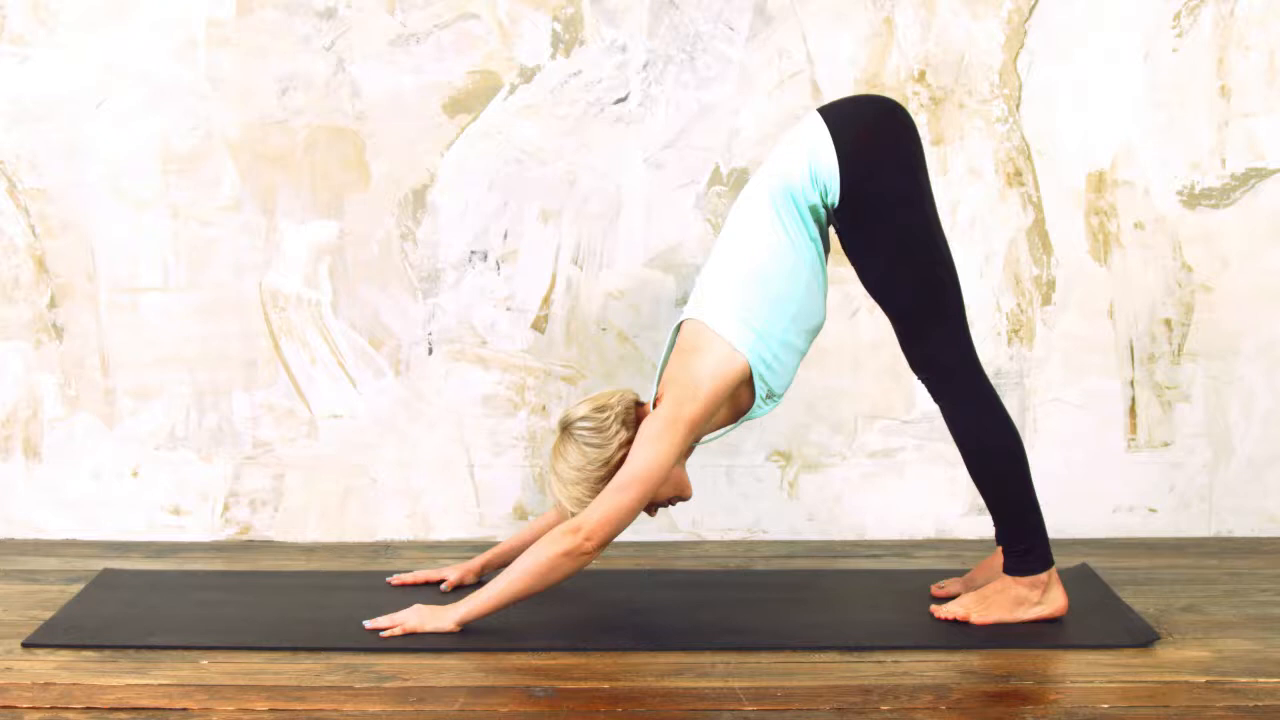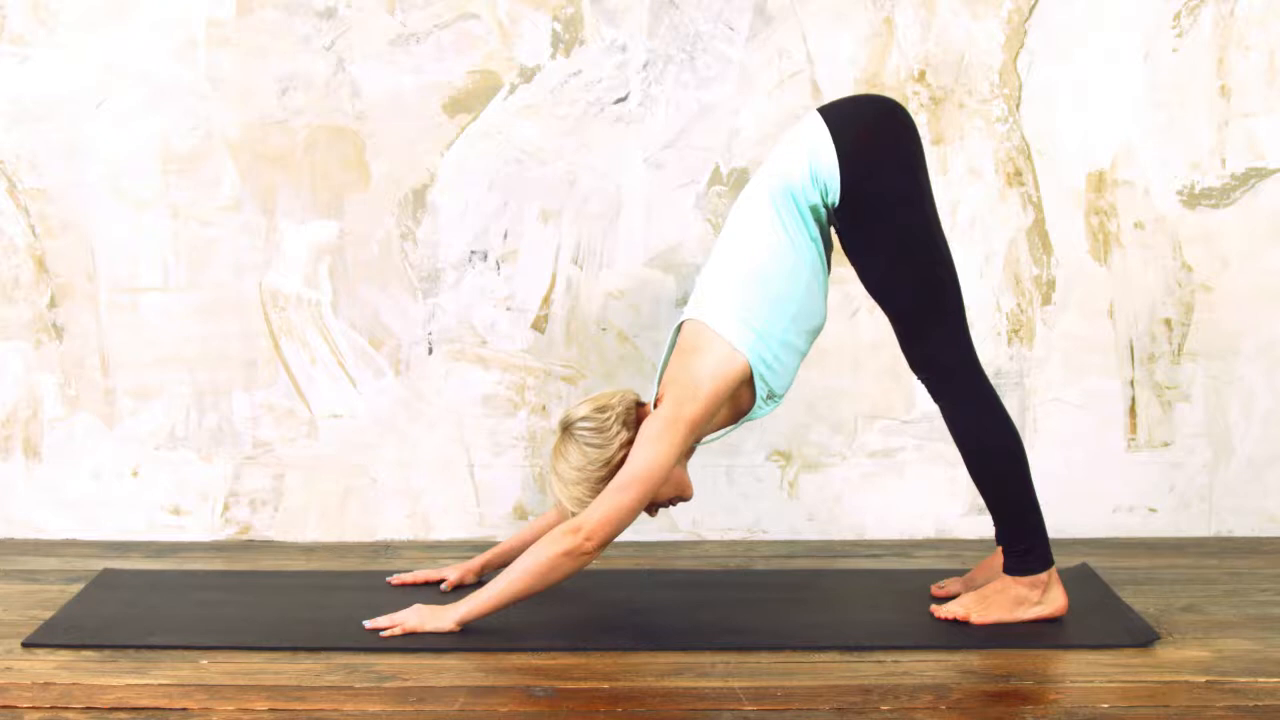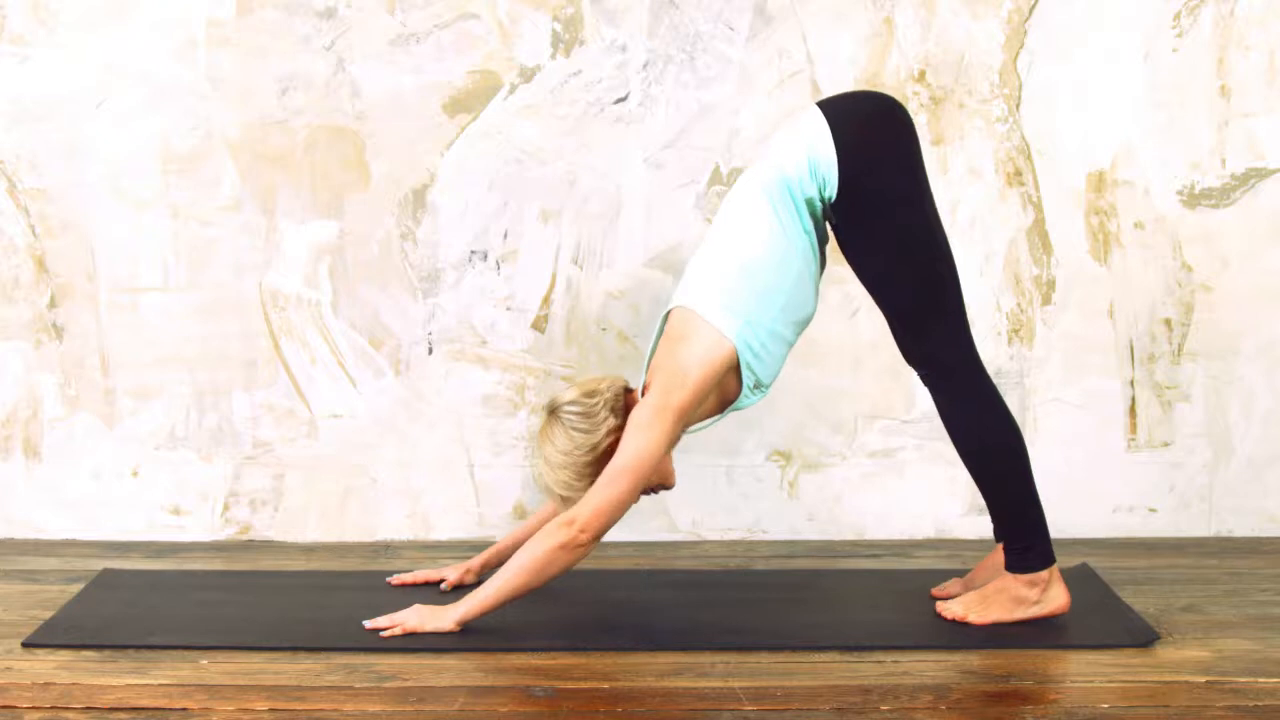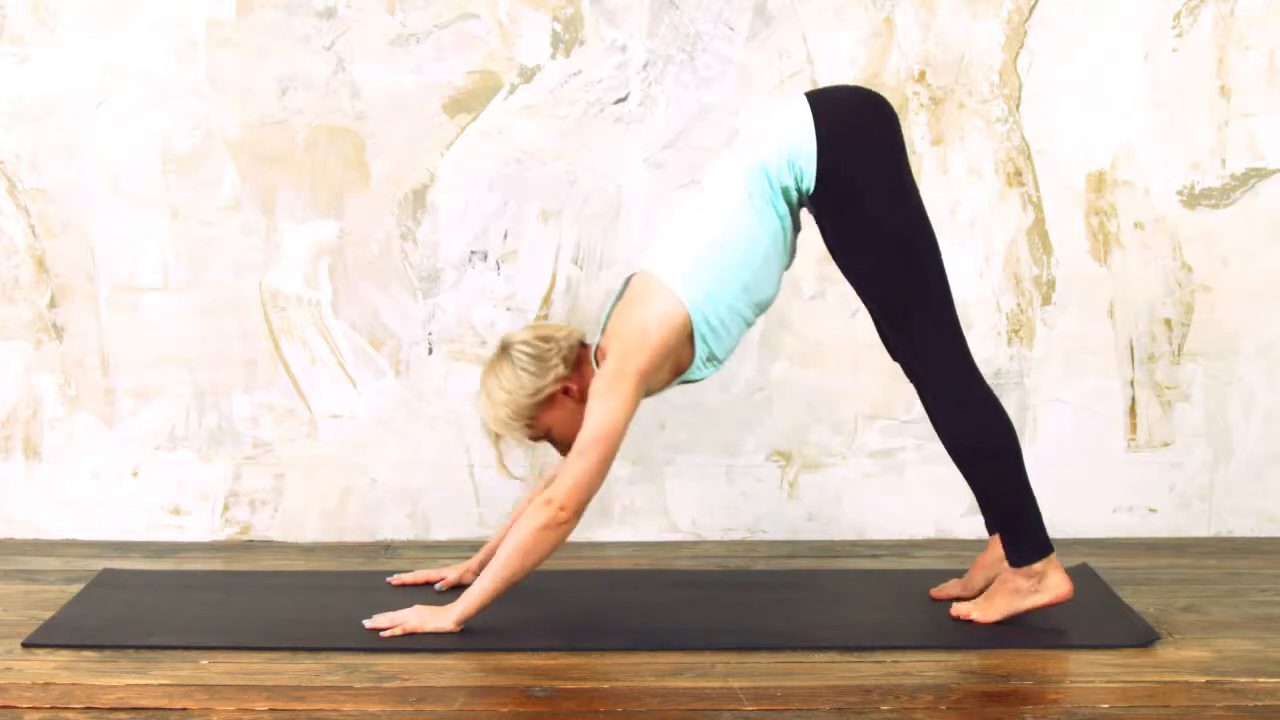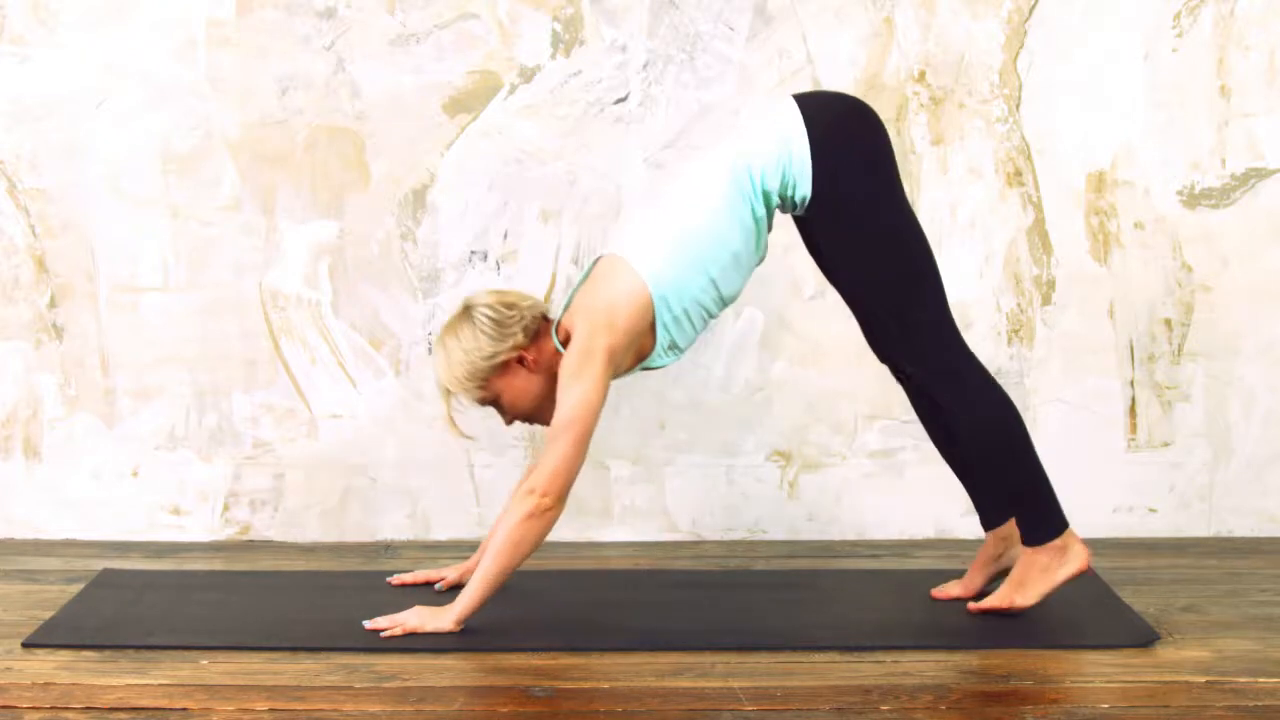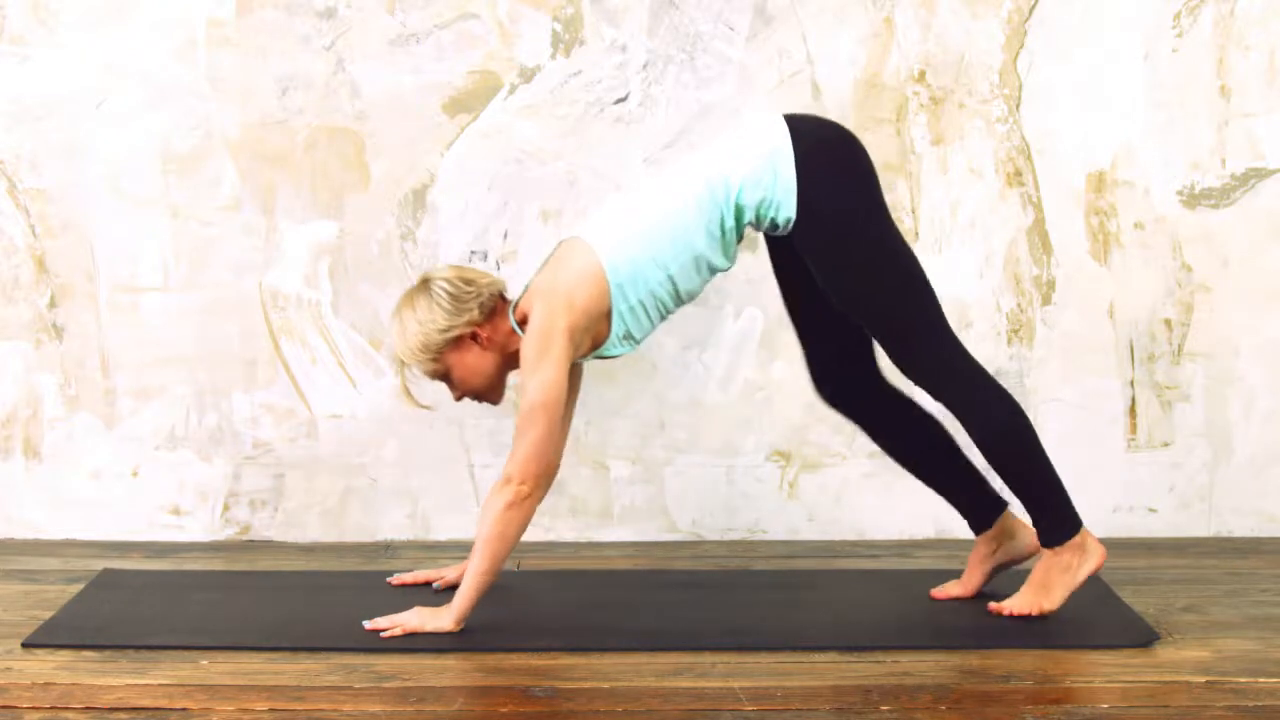
dt=0.3s
person 1, frame 1
left shoulder: (681, 411)
right shoulder: (679, 402)
left elbow: (583, 536)
right elbow: (582, 507)
left wrist: (460, 612)
right wrist: (481, 563)
left hip: (855, 153)
right hip: (840, 156)
left knee: (946, 369)
right knee: (941, 369)
left ankle: (1033, 577)
right ankle: (1014, 551)
person 1, frame 2
left shoulder: (681, 412)
right shoulder: (685, 401)
left elbow: (583, 538)
right elbow: (584, 510)
left wrist: (458, 613)
right wrist: (480, 563)
left hip: (855, 153)
right hip: (843, 154)
left knee: (947, 371)
right knee: (942, 369)
left ankle: (1033, 578)
right ankle: (1015, 552)
person 1, frame 3
left shoulder: (669, 401)
right shoulder: (661, 390)
left elbow: (579, 530)
right elbow: (576, 505)
left wrist: (459, 613)
right wrist: (479, 563)
left hip: (850, 148)
right hip: (839, 153)
left knee: (947, 365)
right knee: (937, 363)
left ankle: (1034, 576)
right ankle: (1015, 548)
person 1, frame 4
left shoulder: (627, 361)
right shoulder: (619, 353)
left elbow: (558, 509)
right elbow: (559, 489)
left wrist: (456, 612)
right wrist: (476, 564)
left hip: (835, 142)
right hip: (819, 146)
left knee: (935, 359)
right knee: (921, 355)
left ankle: (1033, 566)
right ankle: (1009, 543)
person 1, frame 5
left shoulder: (590, 343)
right shoulder: (575, 331)
left elbow: (542, 496)
right elbow: (544, 486)
left wrist: (457, 611)
right wrist: (480, 563)
left hip: (819, 148)
right hip: (803, 155)
left knee: (932, 355)
right knee: (904, 354)
left ankle: (1051, 541)
right ankle: (1006, 532)
person 1, frame 6
left shoulder: (548, 326)
right shoulder: (548, 316)
left elbow: (520, 482)
right elbow: (532, 475)
left wrist: (455, 611)
right wrist: (474, 565)
left hip: (805, 174)
right hip: (788, 178)
left knee: (934, 364)
right knee: (845, 385)
left ankle: (1068, 541)
right ankle: (997, 528)
